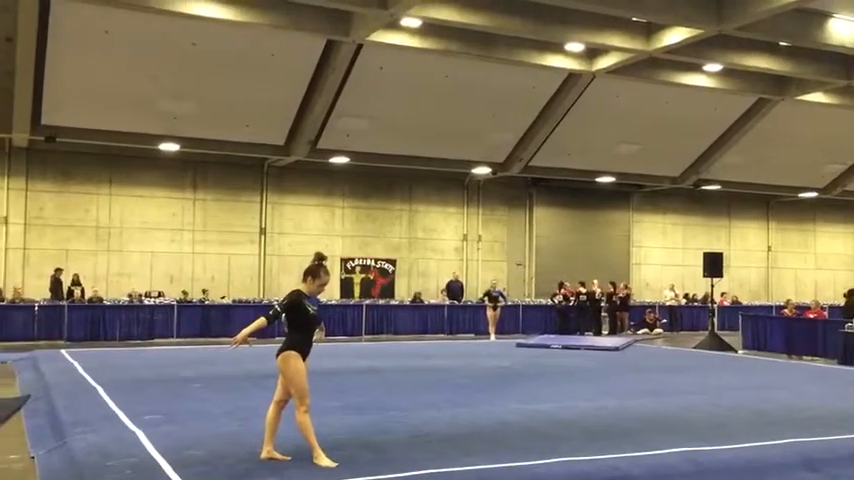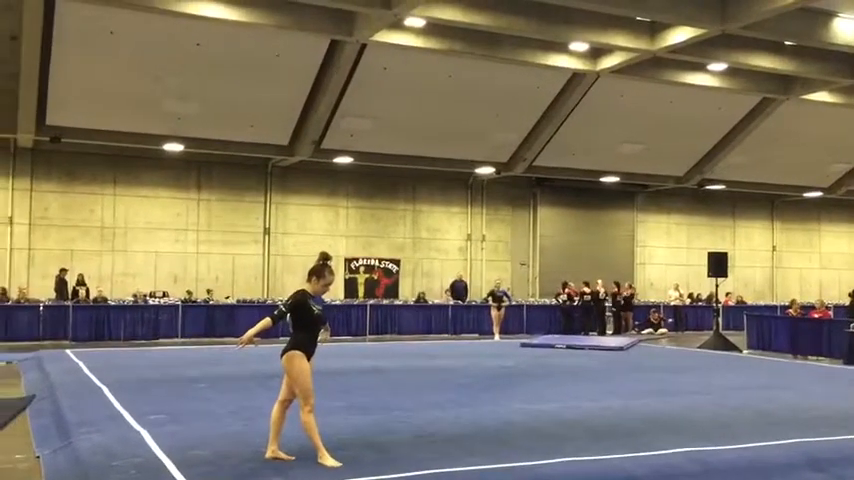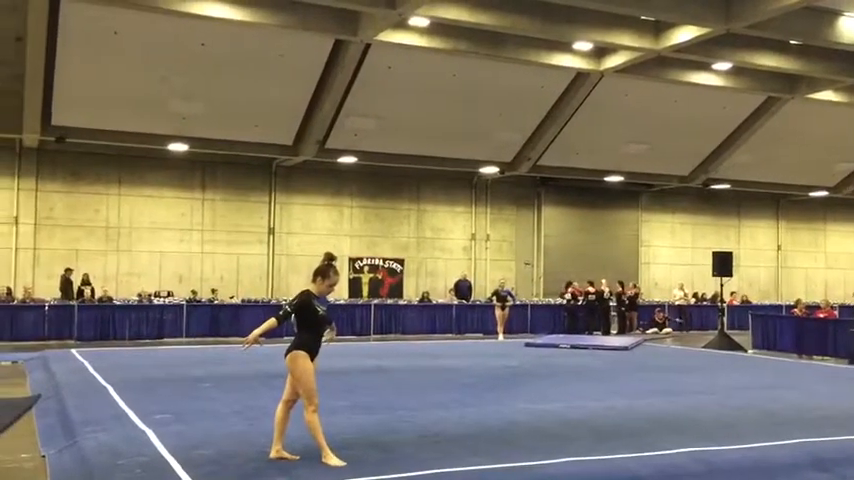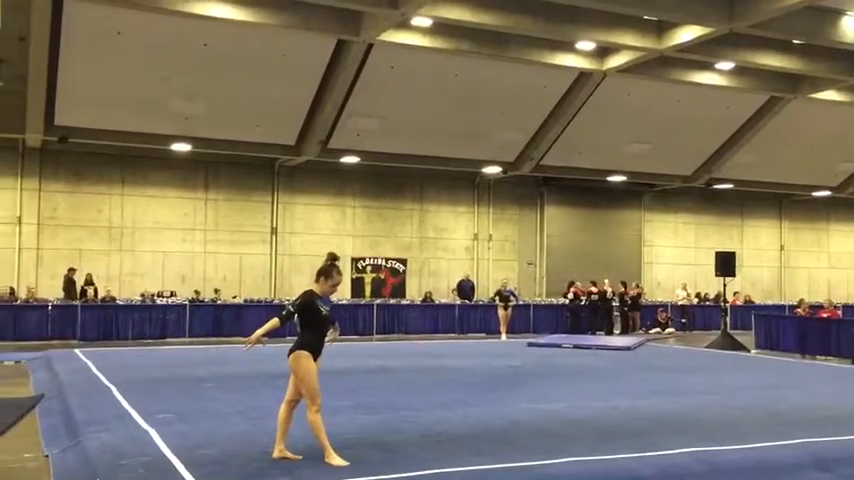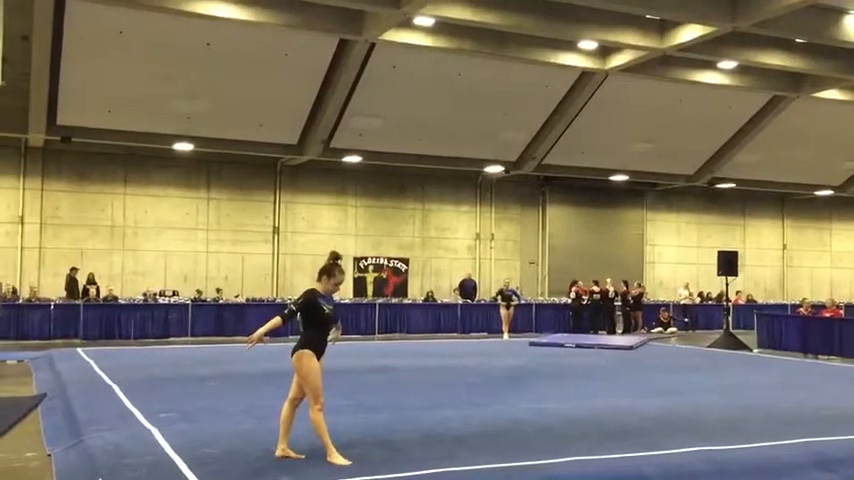
dt=0.1s
person 1, frame 1
left shoulder: (310, 300)
right shoulder: (295, 298)
right elbow: (271, 316)
left wrist: (319, 329)
right wrist: (246, 332)
left hip: (299, 355)
right hip: (290, 354)
left knee: (280, 401)
right knee: (303, 405)
left ankle: (268, 449)
right ankle: (317, 454)
person 1, frame 2
left shoulder: (315, 300)
right shoulder: (299, 298)
right elbow: (276, 316)
left wrist: (324, 329)
right wrist: (252, 332)
left hip: (304, 354)
right hip: (295, 354)
left knee: (284, 401)
right knee: (307, 405)
left ankle: (272, 449)
right ankle: (322, 454)
person 1, frame 3
left shoulder: (320, 300)
right shoulder: (304, 298)
right elbow: (281, 317)
left wrist: (330, 329)
right wrist: (257, 332)
left hip: (308, 355)
right hip: (299, 354)
left knee: (288, 401)
right knee: (311, 405)
left ankle: (277, 448)
right ankle: (326, 453)
person 1, frame 4
left shoulder: (324, 300)
right shoulder: (307, 298)
right elbow: (284, 317)
left wrist: (333, 329)
right wrist: (260, 332)
left hip: (311, 355)
right hip: (302, 354)
left knee: (291, 400)
right knee: (314, 405)
left ankle: (280, 448)
right ankle: (329, 453)
person 1, frame 5
left shoulder: (327, 299)
right shoulder: (310, 297)
right elbow: (286, 315)
right wrist: (262, 331)
left hip: (314, 353)
right hip: (305, 353)
left knee: (294, 399)
right knee: (317, 403)
left ankle: (282, 447)
right ankle: (331, 453)
